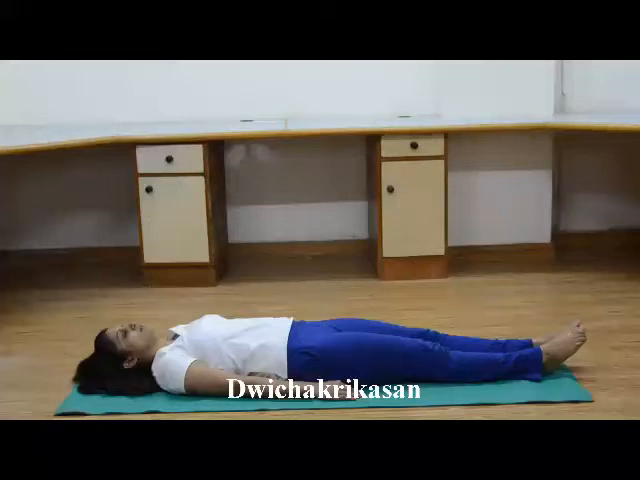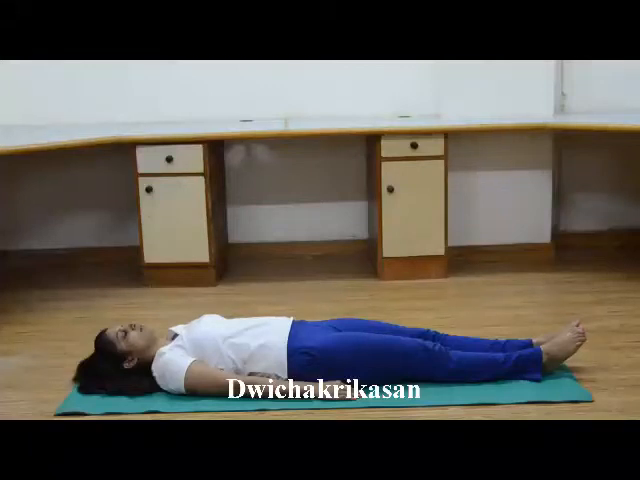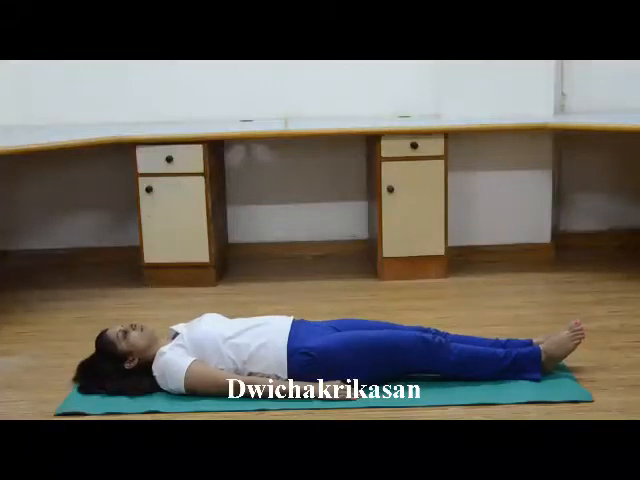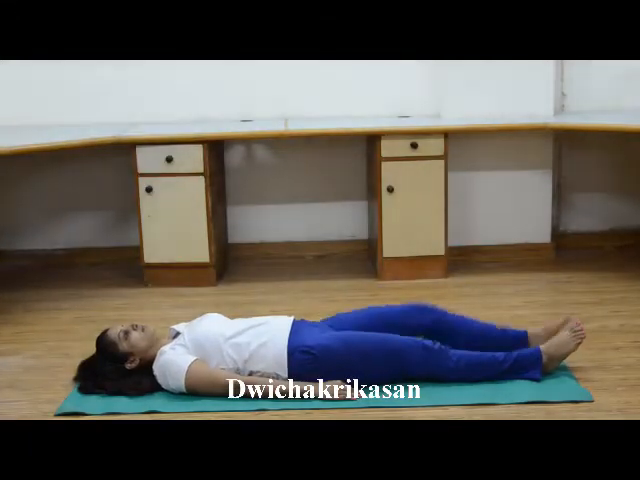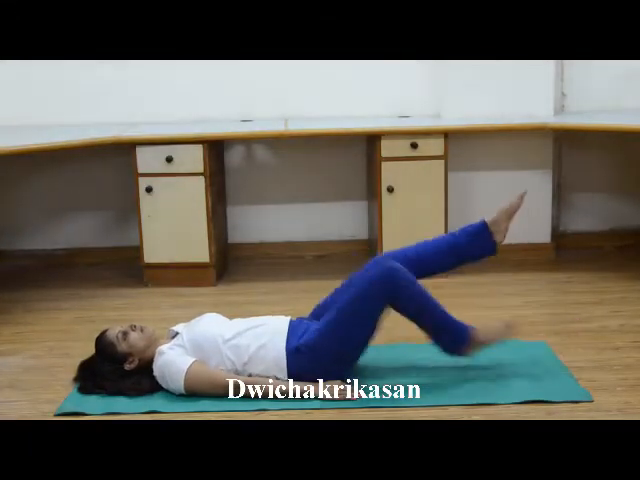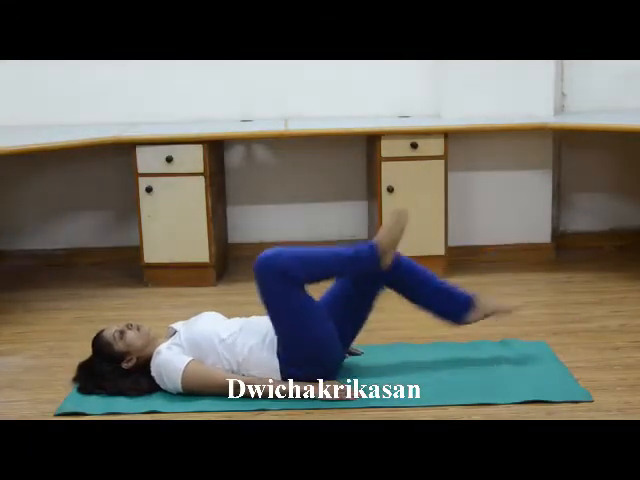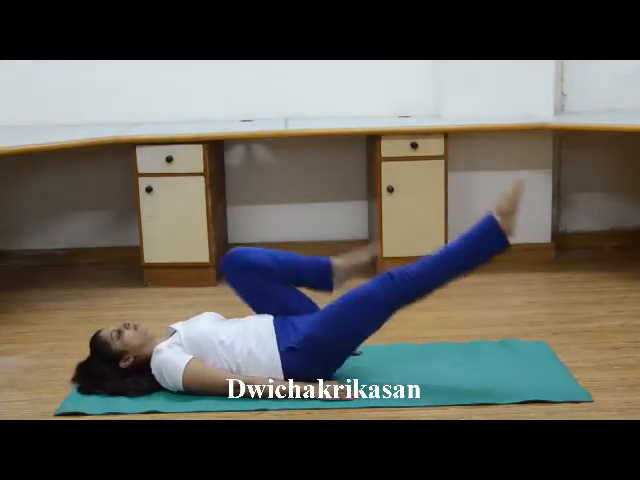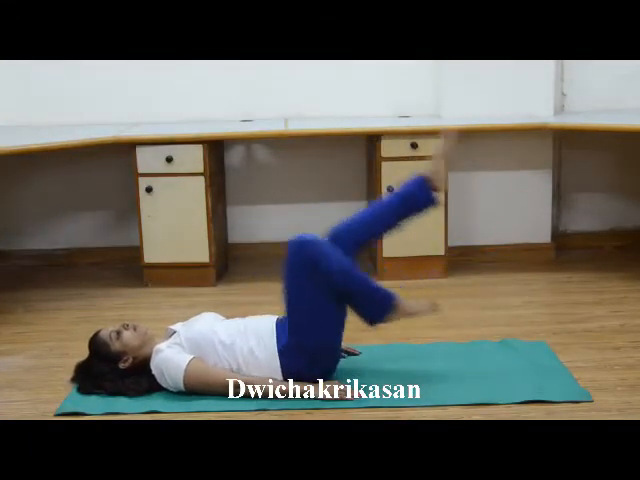
dt=0.5s
person 1, frame 1
left shoulder: (179, 334)
right shoulder: (167, 366)
right elbow: (238, 383)
right wrist: (311, 388)
left hip: (301, 330)
right hip: (302, 356)
left knee: (423, 337)
right knee: (427, 356)
left ankle: (531, 345)
right ankle: (538, 359)
person 1, frame 2
left shoulder: (179, 332)
right shoulder: (166, 367)
right elbow: (238, 383)
right wrist: (310, 387)
left hip: (303, 330)
right hip: (303, 356)
left knee: (422, 335)
right knee: (428, 357)
left ankle: (529, 344)
right ankle: (538, 360)
person 1, frame 3
left shoulder: (179, 332)
right shoulder: (167, 367)
right elbow: (236, 383)
right wrist: (308, 389)
left hip: (303, 330)
right hip: (303, 357)
left knee: (420, 335)
right knee: (423, 349)
left ankle: (529, 346)
right ankle: (536, 359)
person 1, frame 4
left shoulder: (179, 333)
right shoulder: (166, 366)
right elbow: (234, 384)
right wrist: (309, 389)
left hip: (304, 330)
right hip: (304, 357)
left knee: (419, 316)
right knee: (426, 355)
left ankle: (526, 339)
right ankle: (535, 360)
person 1, frame 5
left shoulder: (179, 333)
right shoulder: (167, 366)
right elbow: (234, 384)
right wrist: (311, 388)
left hip: (300, 329)
right hip: (306, 358)
left knee: (389, 265)
right knee: (384, 278)
left ankle: (484, 235)
right ankle: (461, 339)
person 1, frame 6
left shoulder: (177, 332)
right shoulder: (163, 365)
right elbow: (232, 384)
right wrist: (303, 389)
left hip: (295, 337)
right hip: (302, 361)
left knee: (379, 266)
right knee: (272, 263)
left ankle: (465, 307)
right ankle: (375, 253)
person 1, frame 7
left shoulder: (176, 335)
right shoulder: (165, 364)
right elbow: (231, 383)
right wrist: (303, 388)
left hip: (292, 326)
right hip: (302, 355)
left knee: (236, 260)
right knee: (394, 284)
left ankle: (332, 271)
right ankle: (494, 229)
person 1, frame 8
left shoulder: (173, 335)
right shoulder: (163, 363)
right elbow: (231, 384)
right wrist: (309, 387)
left hip: (289, 336)
right hip: (304, 359)
left knee: (340, 240)
right knee: (307, 248)
left ankle: (427, 185)
right ankle: (384, 307)
